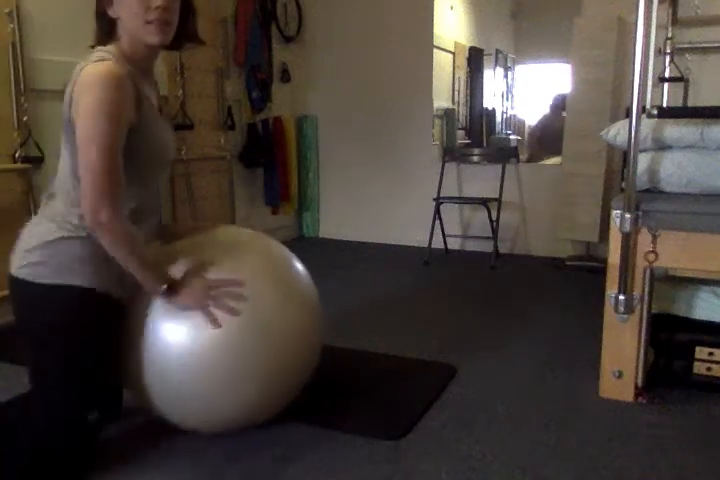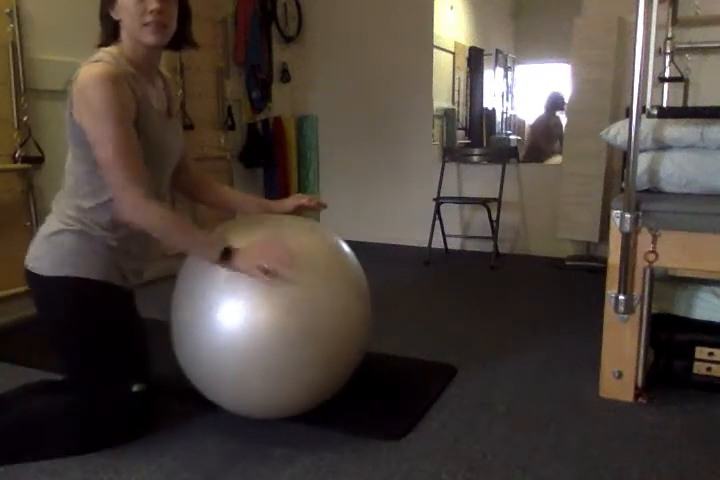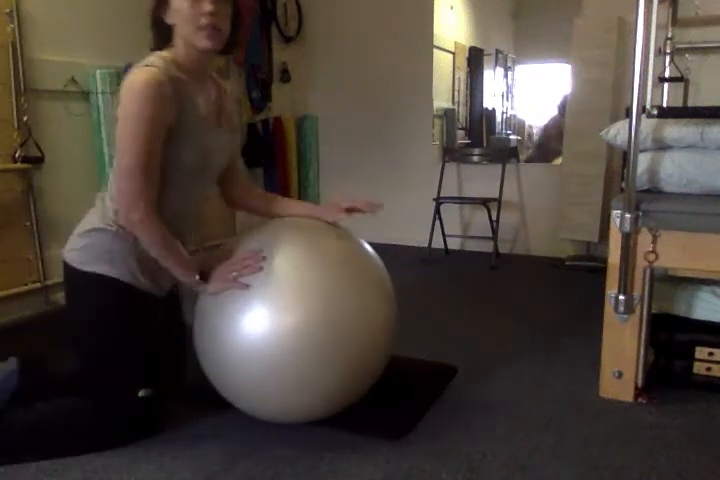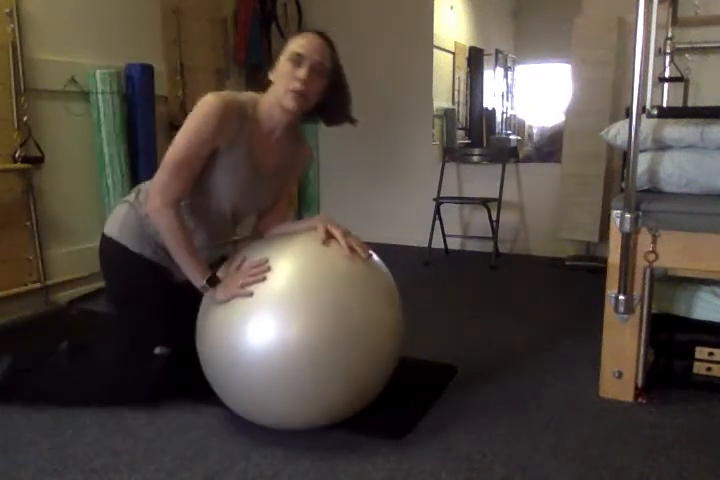
dt=0.5s
person 1, frame 1
left shoulder: (139, 78)
right shoulder: (107, 77)
right elbow: (100, 212)
left wrist: (167, 233)
right wrist: (167, 288)
left hip: (55, 266)
right hip: (67, 273)
left knee: (97, 402)
person 1, frame 2
left shoulder: (157, 83)
right shoulder: (101, 78)
left elbow: (184, 178)
right elbow: (134, 203)
left wrist: (270, 207)
right wrist: (230, 255)
left hip: (99, 266)
right hip: (73, 266)
left knee: (101, 387)
right knee: (126, 410)
person 1, frame 3
left shoulder: (221, 96)
right shoulder: (151, 82)
left elbow: (236, 190)
right elbow: (135, 209)
left wrist: (316, 211)
right wrist: (200, 275)
left hip: (151, 265)
right hip: (110, 266)
left knee: (166, 378)
right knee: (130, 415)
person 1, frame 4
left shoulder: (299, 153)
right shoulder: (222, 110)
left elbow: (266, 229)
right elbow: (160, 202)
left wrist: (314, 225)
right wrist: (210, 283)
left hip: (198, 253)
right hip: (139, 242)
left knee: (204, 369)
right knee: (148, 378)
